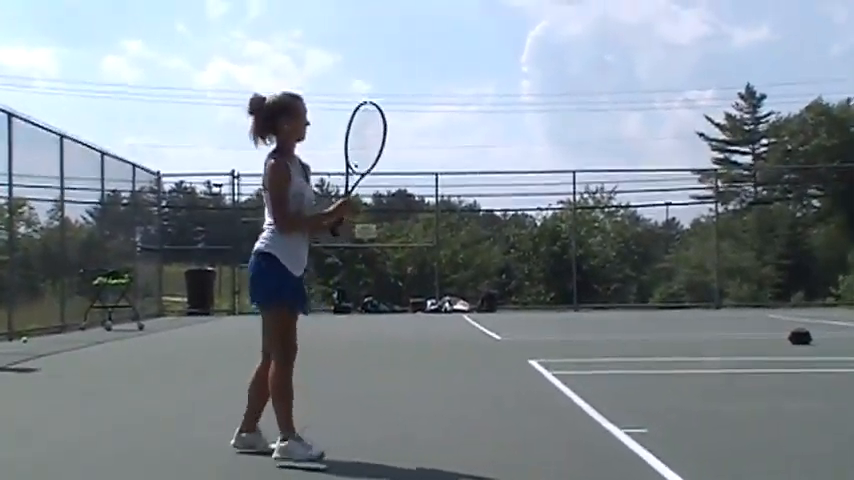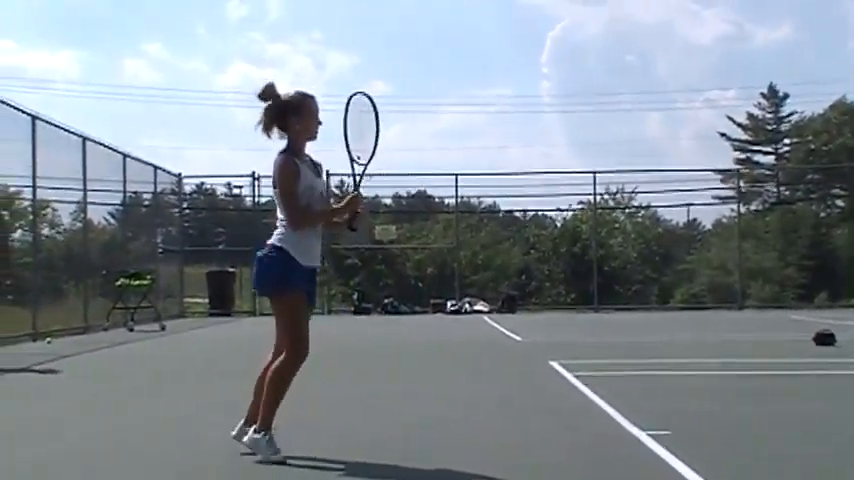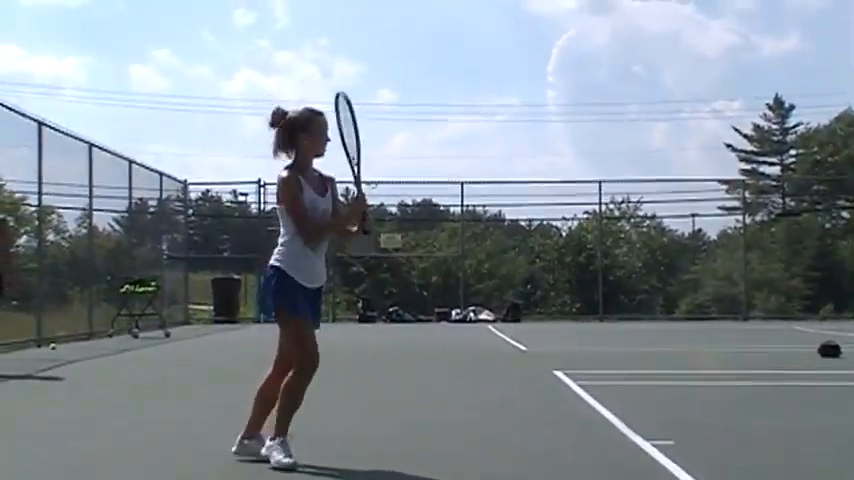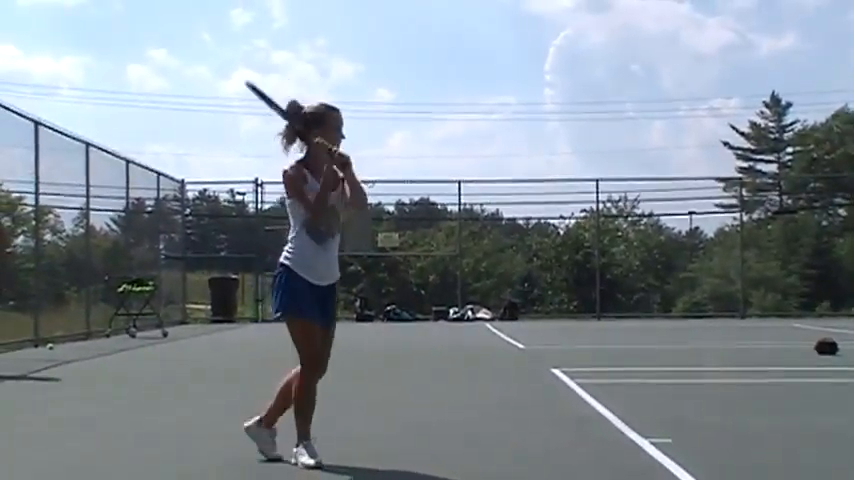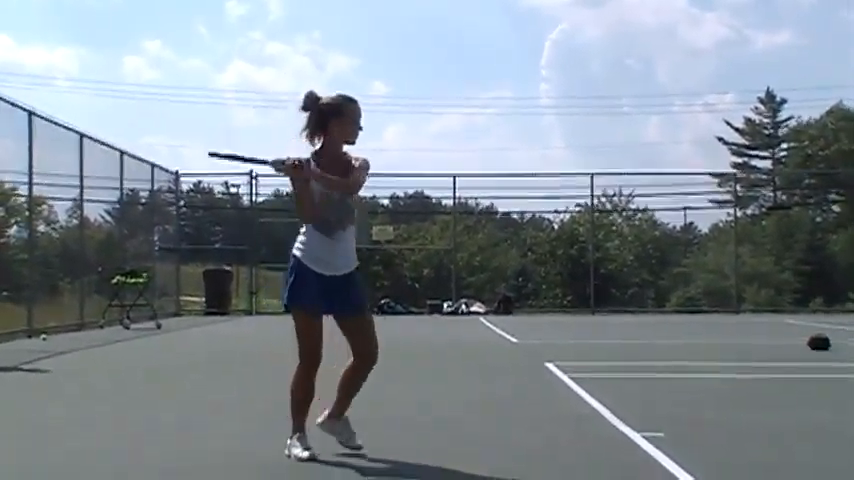
dt=0.2s
person 1, frame 1
left shoulder: (300, 166)
right shoulder: (277, 166)
right elbow: (284, 223)
left wrist: (329, 218)
right wrist: (329, 214)
left hip: (289, 268)
right hip: (272, 265)
left knee: (275, 356)
right knee: (281, 355)
left ankle: (248, 432)
right ankle: (288, 439)
person 1, frame 2
left shoulder: (313, 166)
right shoulder: (287, 164)
right elbow: (296, 220)
left wrist: (342, 214)
right wrist: (339, 209)
left hip: (304, 263)
right hip: (284, 260)
left knee: (286, 351)
right knee: (296, 350)
left ankle: (250, 426)
right ankle: (260, 429)
person 1, frame 3
left shoulder: (326, 182)
right shoulder: (288, 181)
left elbow: (334, 229)
right elbow: (309, 233)
left wrist: (353, 216)
right wrist: (348, 214)
left hip: (311, 283)
right hip: (287, 279)
left knee: (286, 366)
right knee: (307, 363)
left ankle: (250, 438)
right ankle: (277, 438)
person 1, frame 4
left shoulder: (337, 172)
right shoulder: (295, 175)
left elbow: (358, 200)
right elbow: (319, 211)
left wrist: (346, 168)
right wrist: (333, 173)
left hip: (326, 281)
right hip: (297, 277)
left knee: (314, 367)
right knee: (312, 365)
left ankle: (264, 423)
right ankle: (303, 442)
person 1, frame 5
left shoulder: (356, 164)
right shoulder: (302, 167)
left elbow: (349, 188)
right elbow: (307, 212)
left wrist: (313, 175)
right wrist: (301, 177)
left hip: (344, 272)
right hip: (309, 269)
left knee: (367, 354)
right knee: (310, 359)
left ankle: (335, 416)
right ankle: (297, 435)
